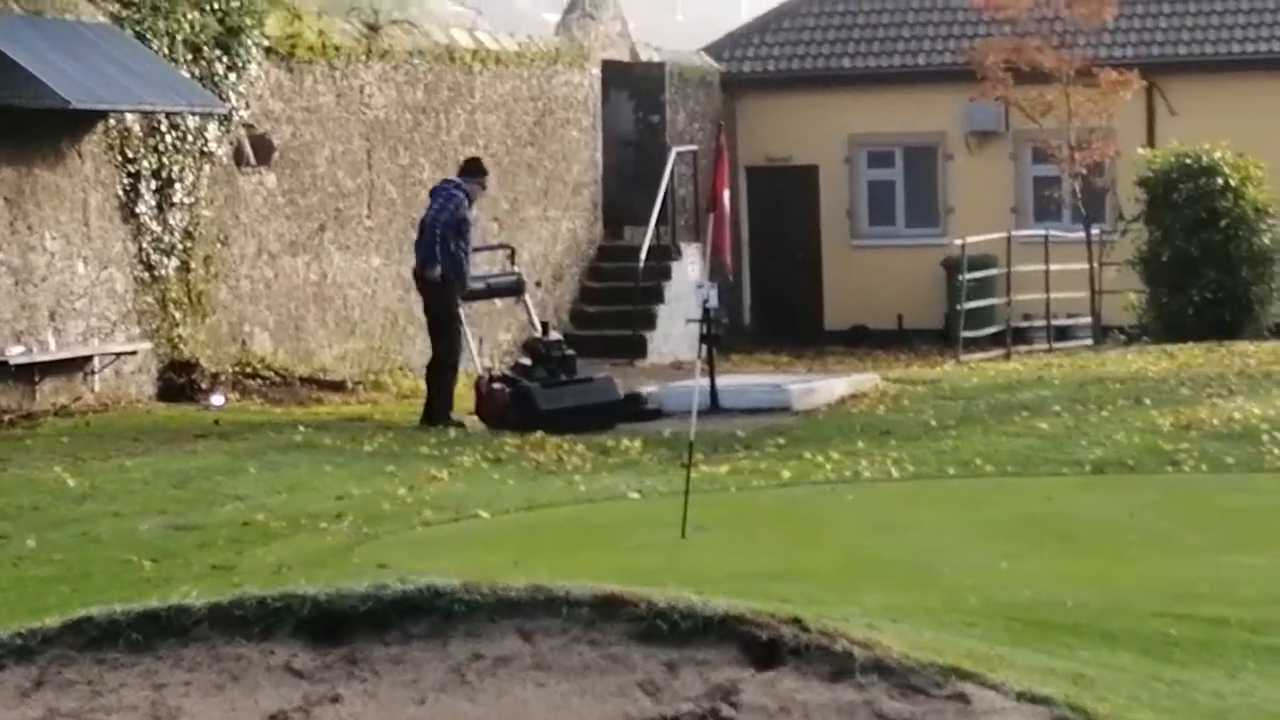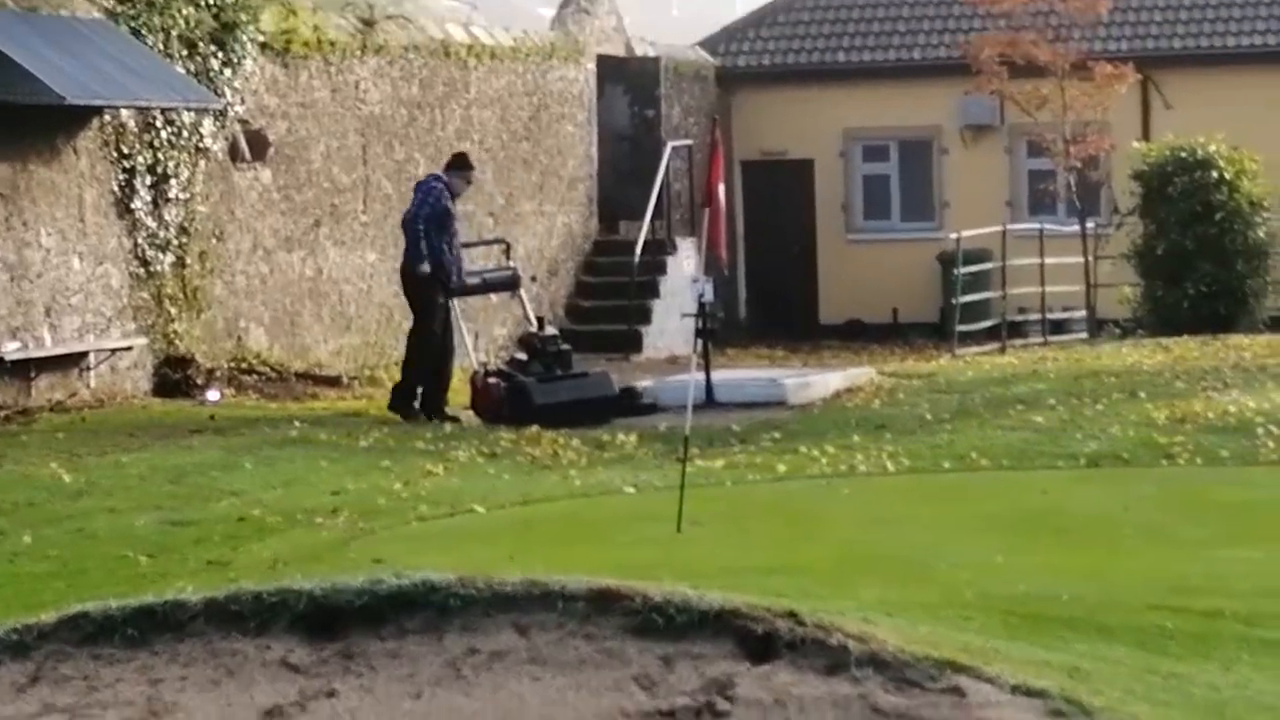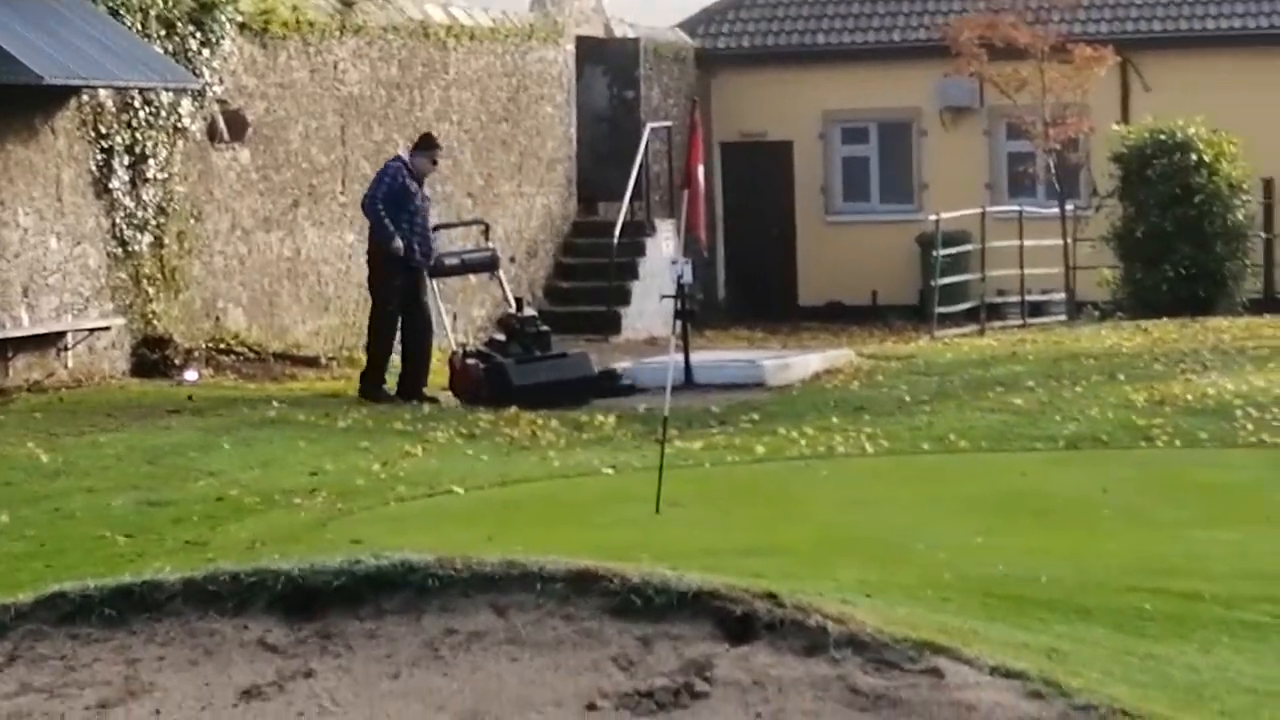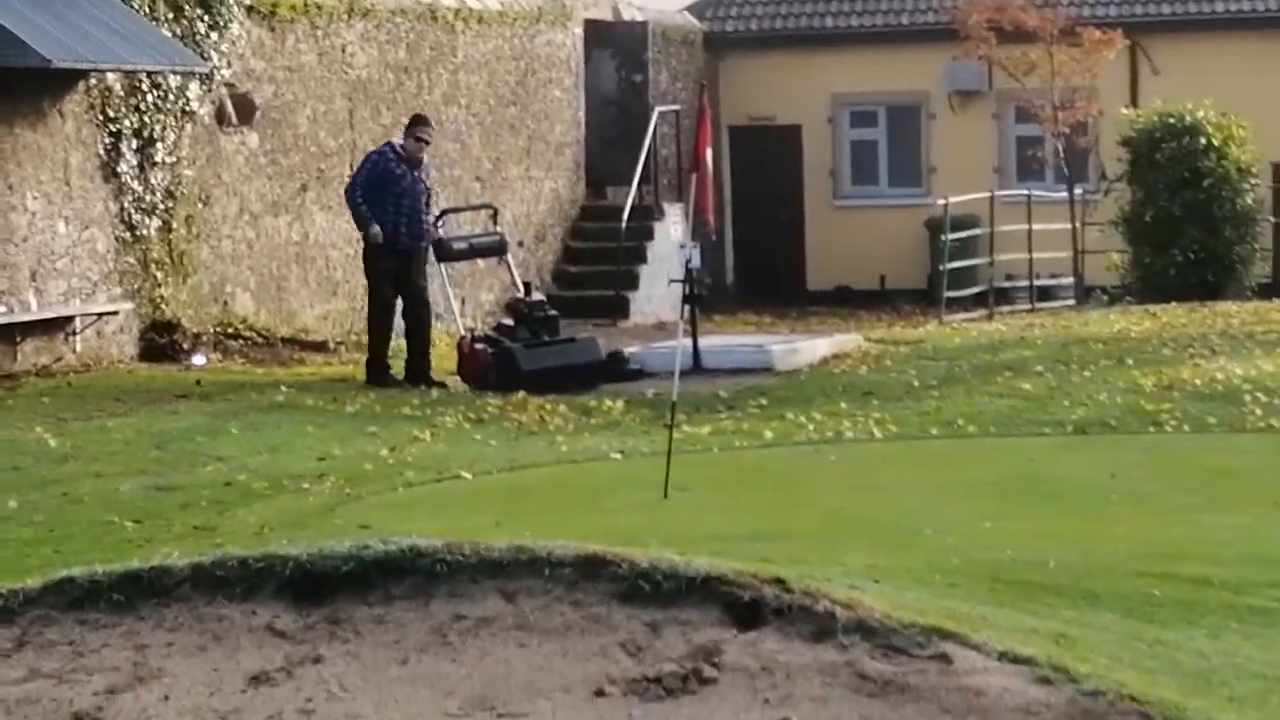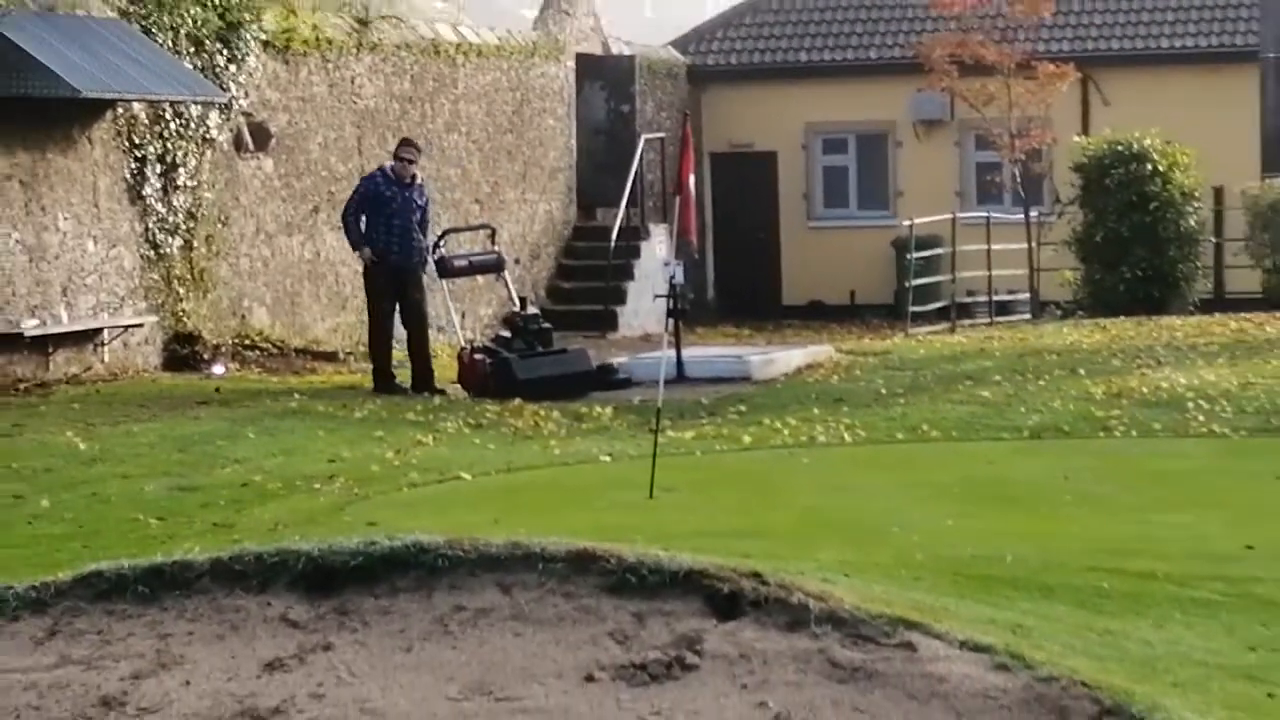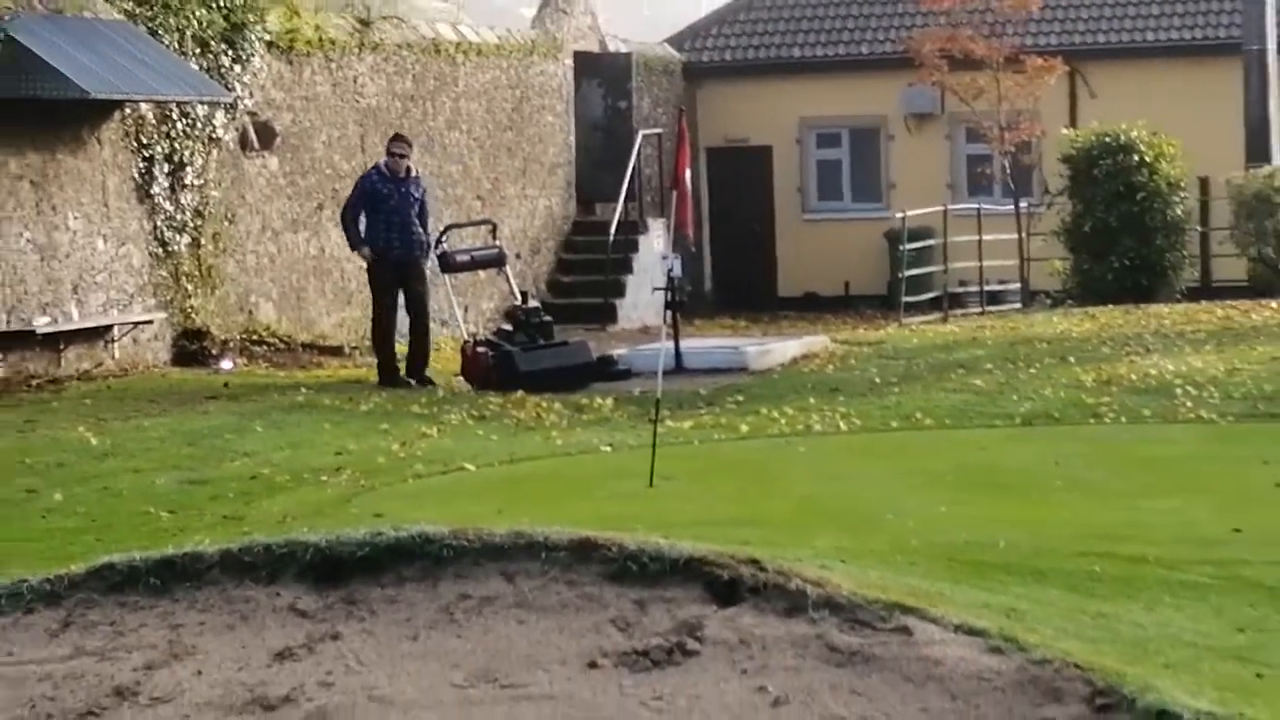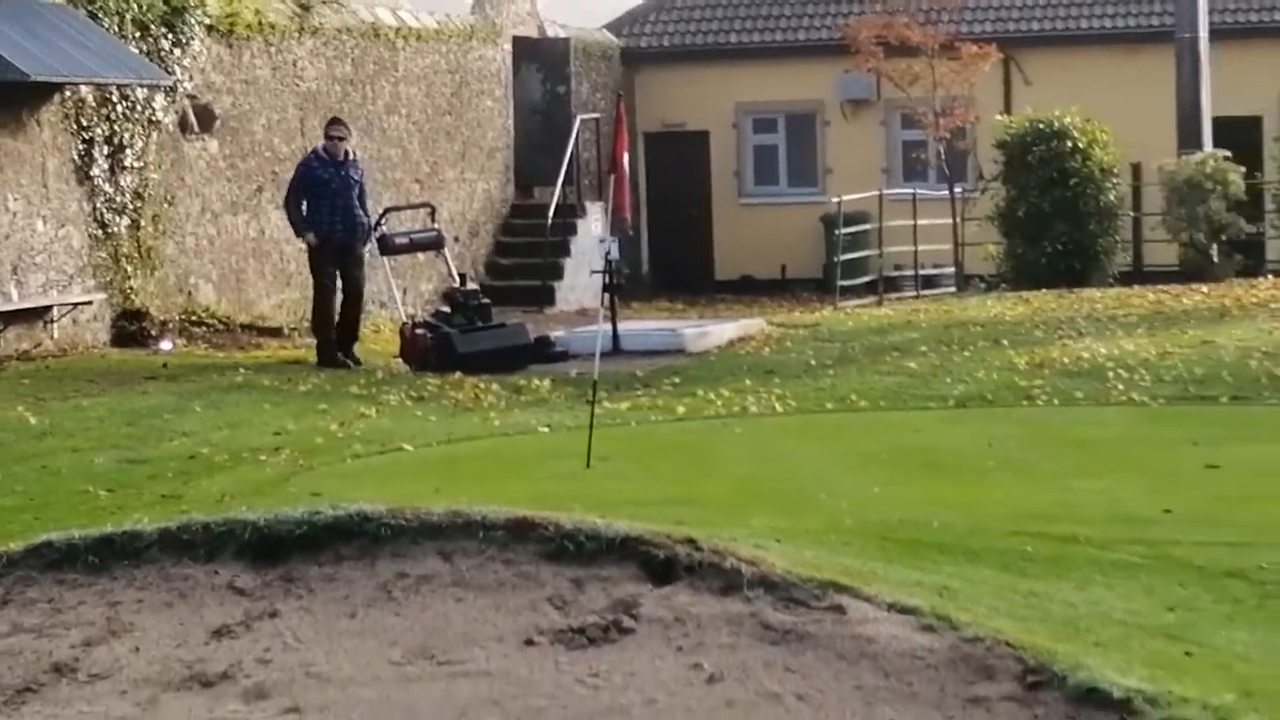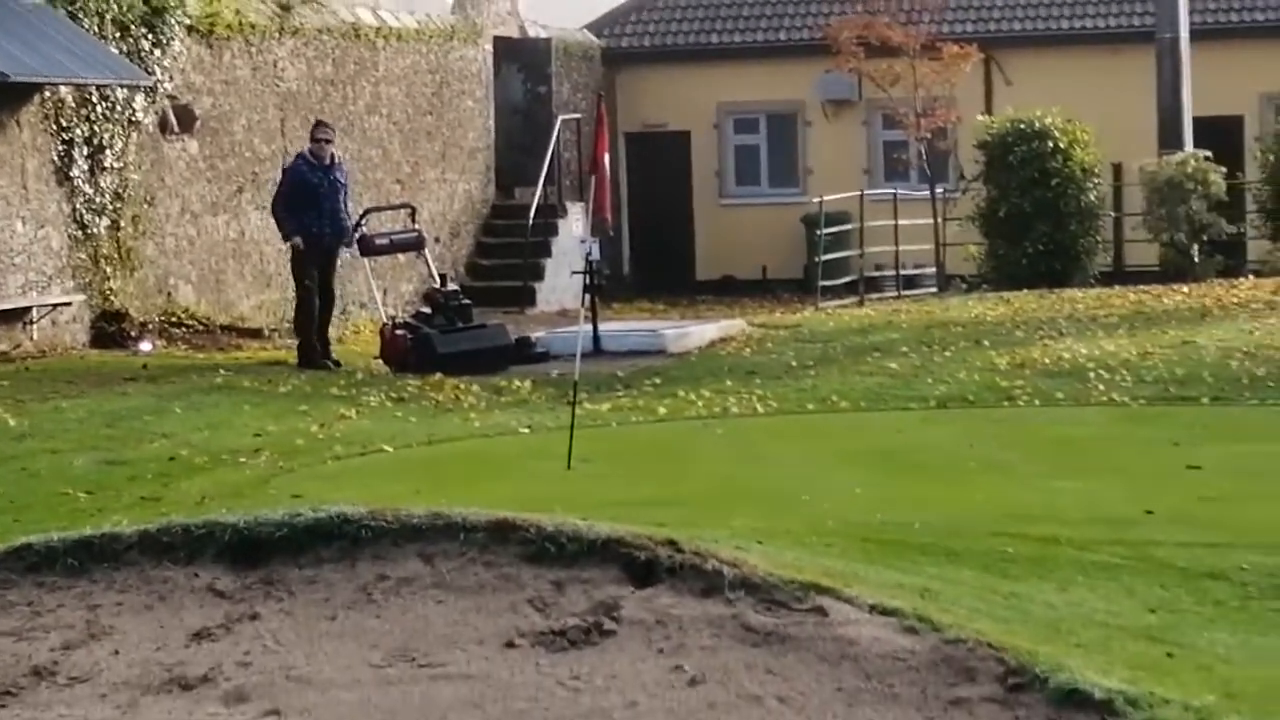
dt=0.2s
person 1, frame 1
left shoulder: (449, 198)
right shoulder: (454, 197)
left elbow: (425, 236)
right elbow: (431, 225)
right wrist: (432, 264)
left hip: (442, 280)
right hip: (442, 280)
left knee: (445, 346)
right knee: (449, 344)
left ankle: (436, 411)
right ankle: (439, 411)
person 1, frame 2
left shoulder: (442, 196)
right shoulder: (434, 190)
right elbow: (413, 222)
right wrist: (420, 260)
left hip: (436, 279)
right hip: (426, 276)
left knee: (443, 342)
right knee: (427, 338)
left ankle: (434, 407)
right ankle: (403, 399)
person 1, frame 3
left shoulder: (416, 183)
right shoulder: (395, 172)
right elbow: (371, 203)
left wrist: (423, 255)
right wrist: (390, 237)
left hip: (411, 263)
right hip: (389, 259)
left knee: (420, 324)
right knee: (386, 321)
left ankle: (412, 387)
right ankle: (372, 384)
person 1, frame 4
left shoulder: (422, 169)
right shoulder: (382, 158)
right elbow: (354, 190)
left wrist: (425, 241)
right wrist: (368, 224)
left hip: (413, 248)
right hip: (383, 245)
left knee: (419, 308)
right knee: (383, 307)
left ankle: (418, 371)
right ankle: (377, 370)
person 1, frame 5
left shoulder: (420, 190)
right shoulder: (374, 182)
right elbow: (350, 214)
left wrist: (422, 259)
right wrist: (360, 245)
left hip: (411, 265)
right hip: (380, 263)
left knee: (418, 321)
right knee: (382, 321)
left ankle: (423, 380)
right ankle: (383, 378)
person 1, frame 6
left shoulder: (417, 184)
right shoulder: (371, 180)
left elbow: (423, 220)
right elbow: (349, 214)
left wrist: (424, 249)
right wrist: (359, 244)
left hip: (413, 257)
right hip: (382, 258)
left knee: (420, 312)
right knee: (385, 314)
left ankle: (417, 369)
right ankle: (388, 371)
person 1, frame 7
left shoulder: (355, 166)
right shoulder: (311, 165)
left elbow: (362, 201)
right elbow: (292, 201)
left wrist: (365, 231)
right wrist: (303, 230)
left hip: (352, 240)
right hip: (323, 241)
left knee: (355, 291)
right knee: (325, 295)
left ankle: (344, 344)
right ankle: (327, 352)
person 1, frame 8
left shoulder: (339, 169)
right shoulder: (298, 169)
right elbow: (280, 206)
left wrist: (347, 232)
right wrist: (291, 234)
left hip: (332, 243)
right hip: (307, 243)
left knee: (327, 296)
right knee: (308, 296)
left ankle: (321, 348)
right ankle: (308, 353)
